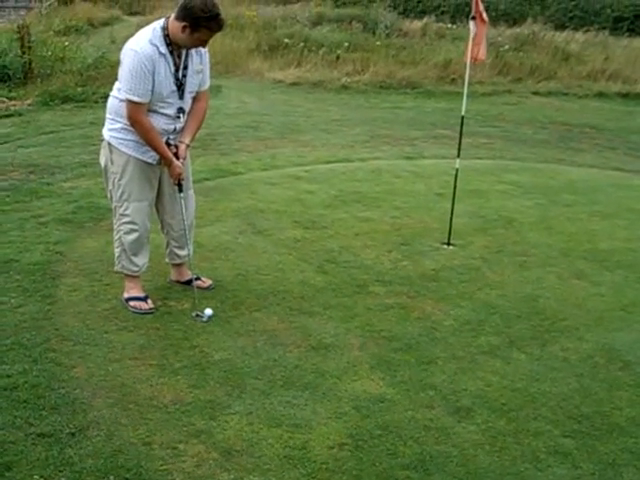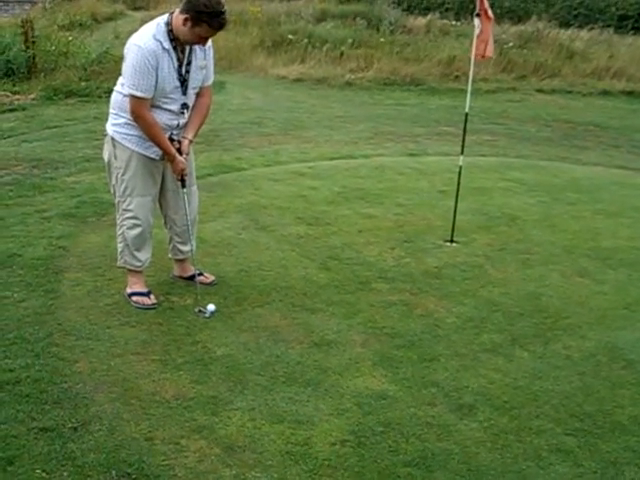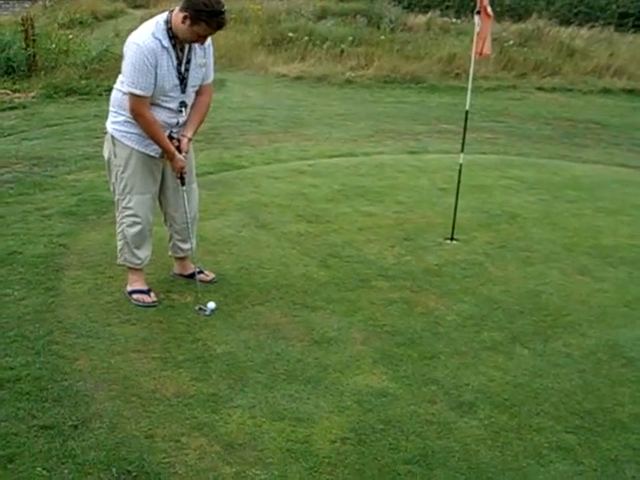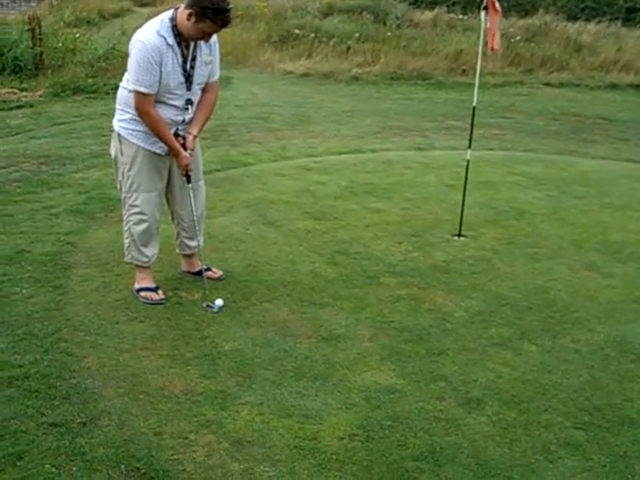
dt=0.2s
person 1, frame 1
left shoulder: (197, 48)
right shoulder: (141, 51)
left elbow: (200, 99)
right elbow: (136, 116)
left wrist: (184, 143)
right wrist: (168, 160)
left hip: (173, 141)
right hip: (131, 143)
left knee: (181, 209)
right knee: (134, 215)
left ankle: (179, 269)
right ankle: (132, 283)
person 1, frame 2
left shoulder: (201, 43)
right shoulder: (145, 46)
left elbow: (204, 95)
right elbow: (140, 112)
left wrist: (187, 138)
right wrist: (171, 155)
left hip: (176, 137)
right hip: (135, 138)
left knee: (184, 205)
right knee: (137, 210)
left ankle: (182, 264)
right ankle: (135, 278)
person 1, frame 3
left shoulder: (202, 41)
right shoulder: (144, 44)
left elbow: (204, 93)
right elbow: (139, 110)
left wrist: (187, 136)
right wrist: (170, 153)
left hip: (176, 135)
right hip: (134, 136)
left knee: (184, 203)
right knee: (137, 208)
left ankle: (182, 262)
right ankle: (135, 276)
person 1, frame 4
left shoulder: (208, 39)
right shoulder: (149, 42)
left elbow: (210, 90)
right elbow: (144, 107)
left wrist: (192, 133)
right wrist: (175, 150)
left hip: (183, 132)
right hip: (141, 134)
left knee: (191, 200)
right knee: (143, 206)
left ankle: (190, 259)
right ankle: (143, 273)
